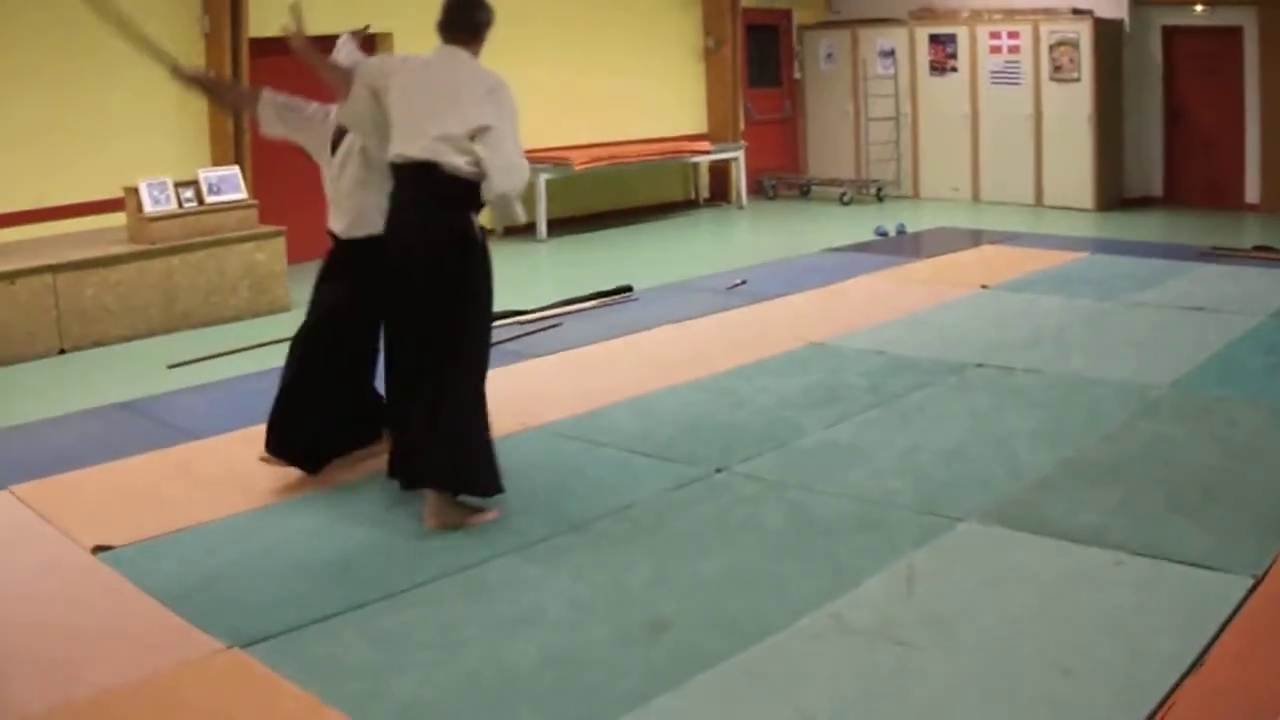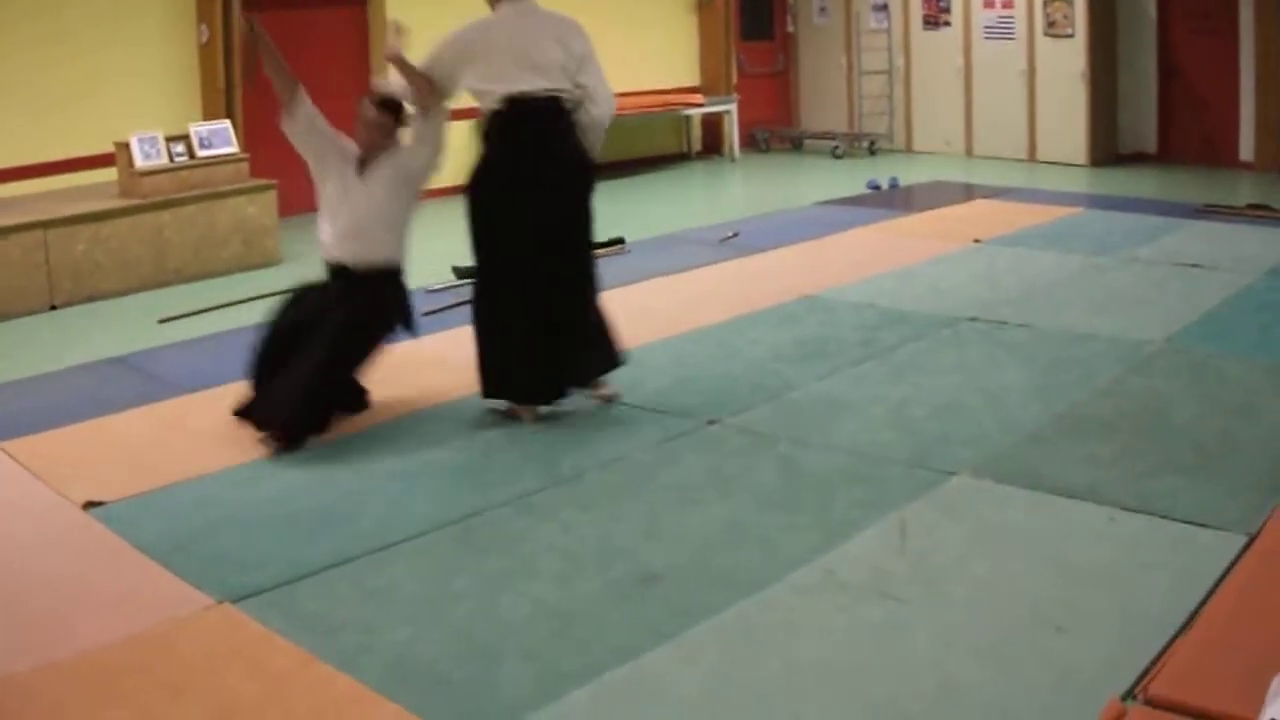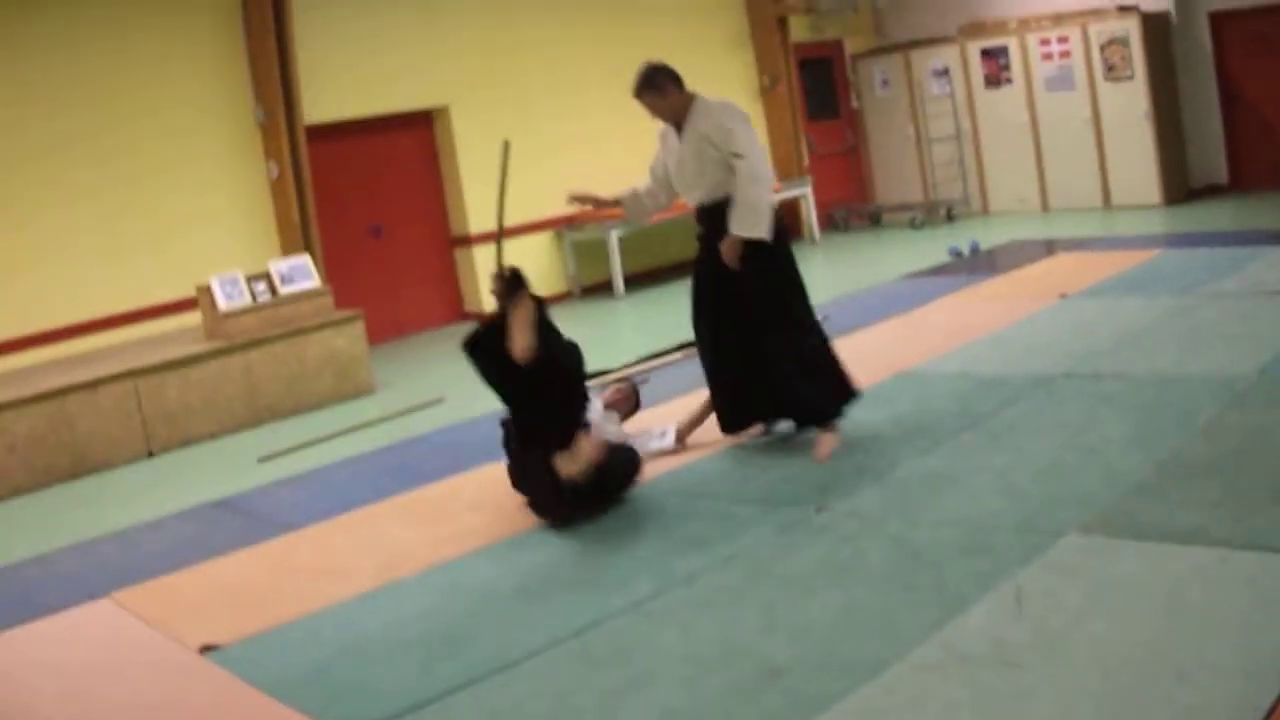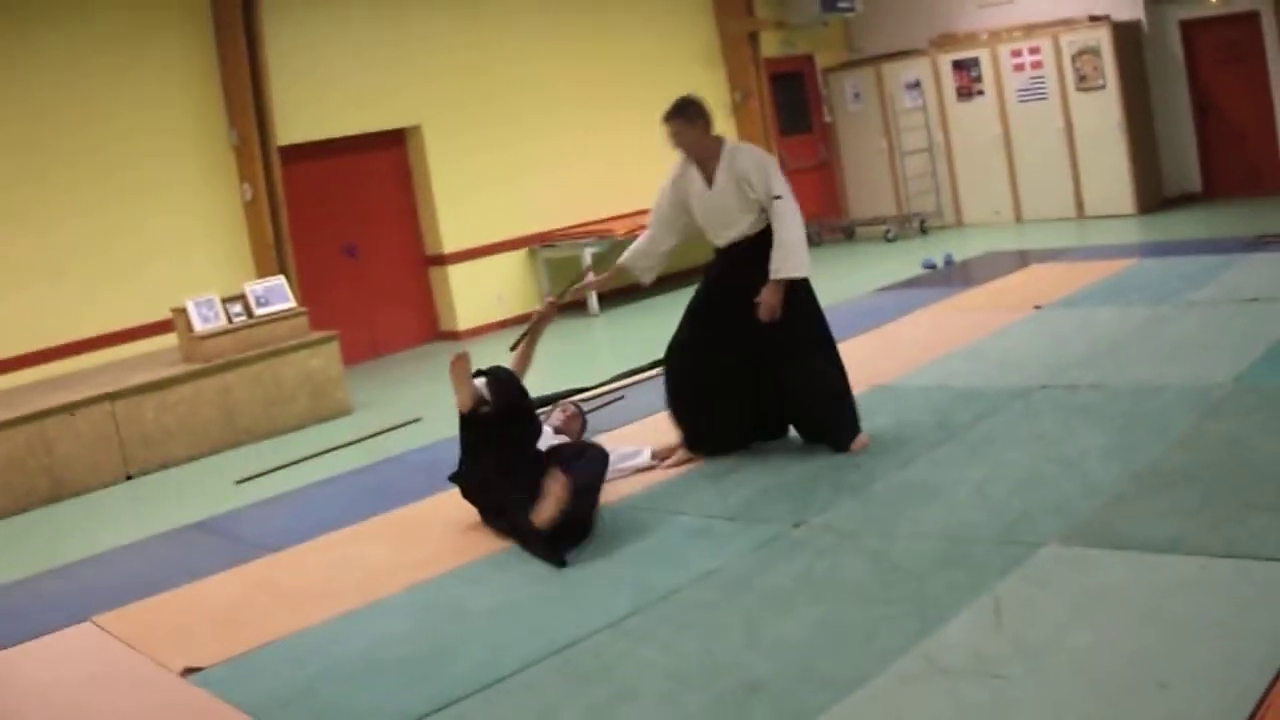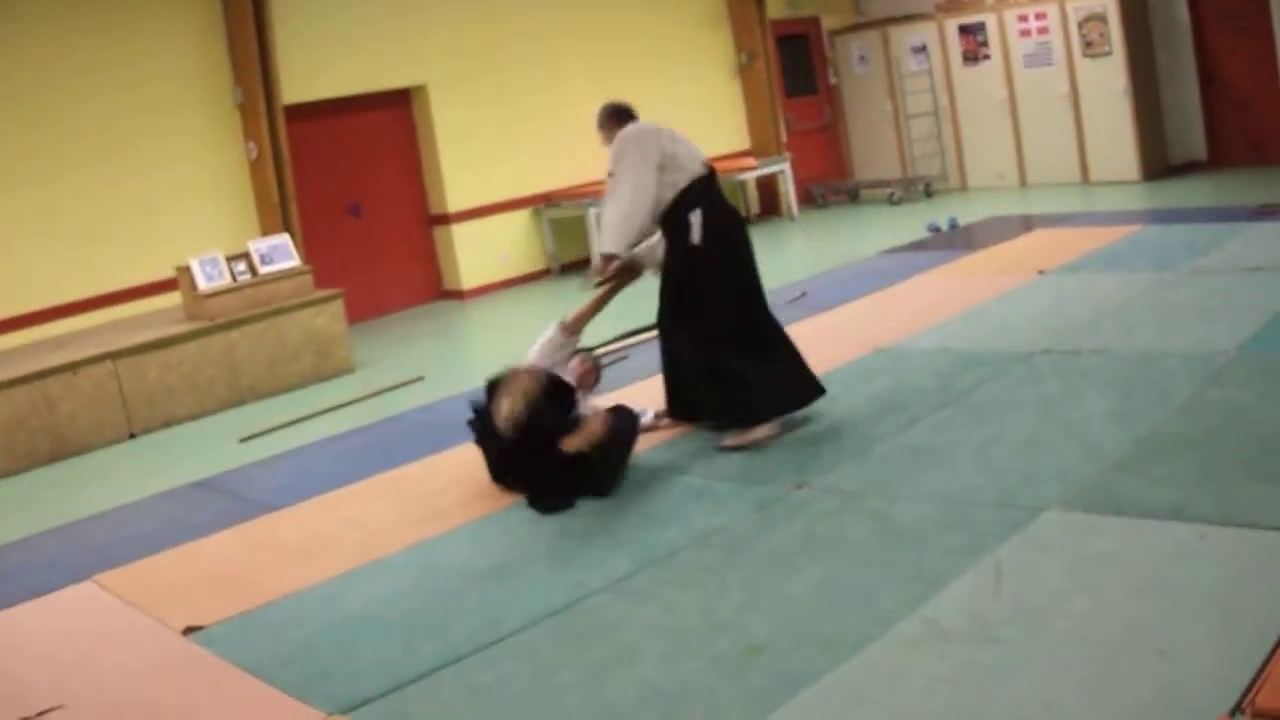
dt=0.7s
person 1, frame 1
left shoulder: (399, 71)
right shoulder: (488, 87)
left elbow: (348, 77)
right elbow: (506, 175)
left wrist: (309, 51)
right wrist: (512, 211)
left hip: (404, 212)
right hip: (451, 219)
left knee: (410, 339)
right knee: (456, 353)
left ankle: (413, 460)
right ankle: (441, 494)
person 1, frame 2
left shoulder: (474, 36)
left elbow: (428, 82)
right elbow: (598, 103)
right wrist: (586, 148)
left hip: (505, 153)
right hip: (562, 151)
left knee: (505, 273)
right knee: (569, 262)
left ankle: (524, 391)
right ankle: (590, 372)
person 1, frame 3
left shoulder: (721, 117)
right shoulder: (670, 137)
left elbow: (755, 174)
right elbow: (660, 191)
left wrist: (738, 235)
right wrist: (607, 202)
left hip: (751, 228)
right hip: (715, 233)
left knee: (781, 322)
right knee: (721, 330)
left ankle: (822, 418)
right ankle: (759, 413)
person 1, frame 4
left shoulder: (750, 159)
right shoulder: (681, 177)
left elbow: (784, 216)
right elbow: (661, 231)
left wrist: (778, 281)
right wrist: (612, 273)
left hip: (771, 263)
right hip: (728, 269)
left knee: (799, 347)
right knee: (689, 353)
left ankle: (842, 430)
right ankle: (704, 438)
person 1, frame 5
left shoulder: (630, 139)
right shoulder: (657, 137)
left elbow: (628, 195)
left wrist: (613, 252)
right wrist: (631, 258)
left hip: (700, 230)
right hip: (705, 229)
left knee: (708, 324)
right knee: (682, 318)
left ankle: (752, 416)
right ankle: (694, 406)
person 2, frame 1
right shoulder: (325, 122)
right elbow: (260, 102)
right wrist: (202, 81)
left hip: (370, 257)
right hip: (346, 252)
left knee: (318, 347)
right knee: (330, 346)
left ankle: (293, 444)
right ankle: (362, 431)
person 2, frame 2
left shoulder: (405, 168)
right shoulder: (335, 155)
left elbow: (431, 112)
right elbow: (292, 100)
left wrist: (400, 62)
right wrist: (260, 41)
left hip: (378, 291)
right hip: (339, 284)
left knee: (333, 344)
left ankle: (283, 417)
person 2, frame 3
left shoulder: (617, 438)
right shoulder: (578, 401)
left elbow: (675, 436)
right wrist: (503, 299)
left knee: (626, 459)
left ankle: (573, 467)
person 2, frame 4
left shoulder: (575, 447)
right shoulder: (533, 430)
left elbow: (634, 457)
right elbow: (514, 376)
right wrist: (536, 328)
left knee: (594, 456)
left ankle: (546, 513)
right ankle: (470, 401)
person 2, frame 5
left shoulder: (585, 411)
right shoulder: (546, 367)
right elbow: (568, 329)
right wrist: (615, 286)
right hip: (514, 451)
left knee: (622, 417)
left ankle: (581, 442)
right ankle: (509, 412)
